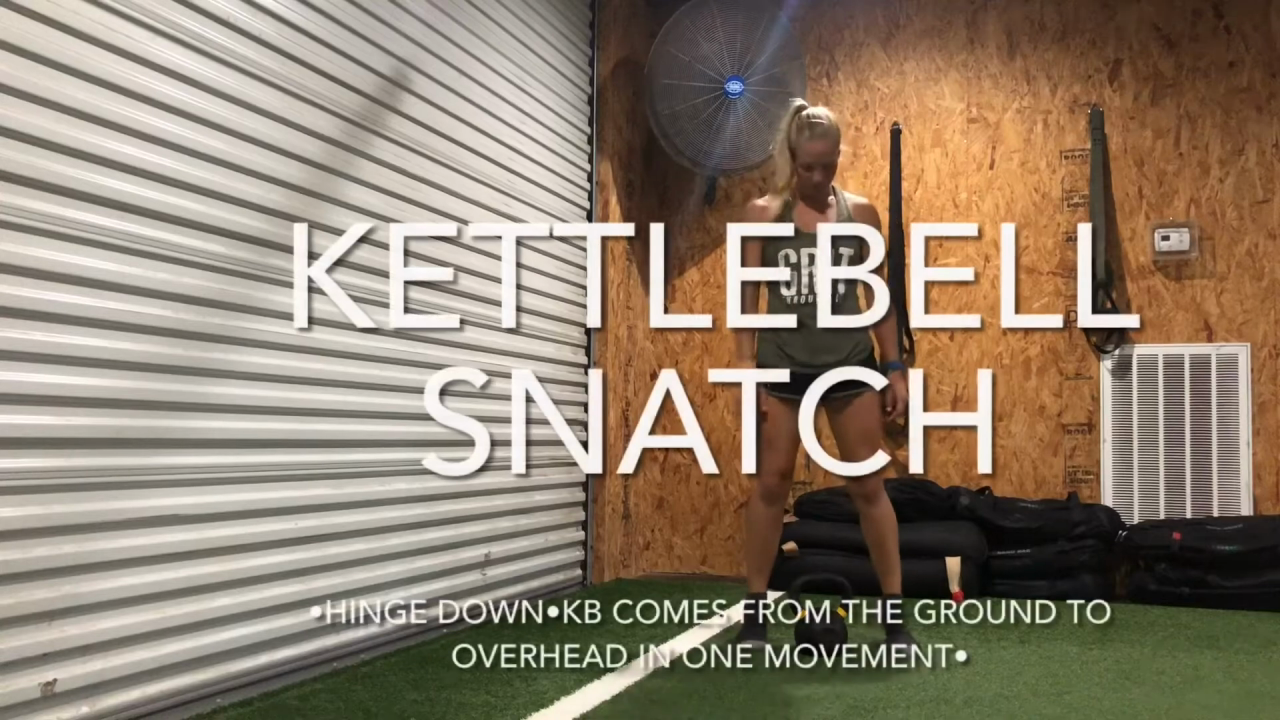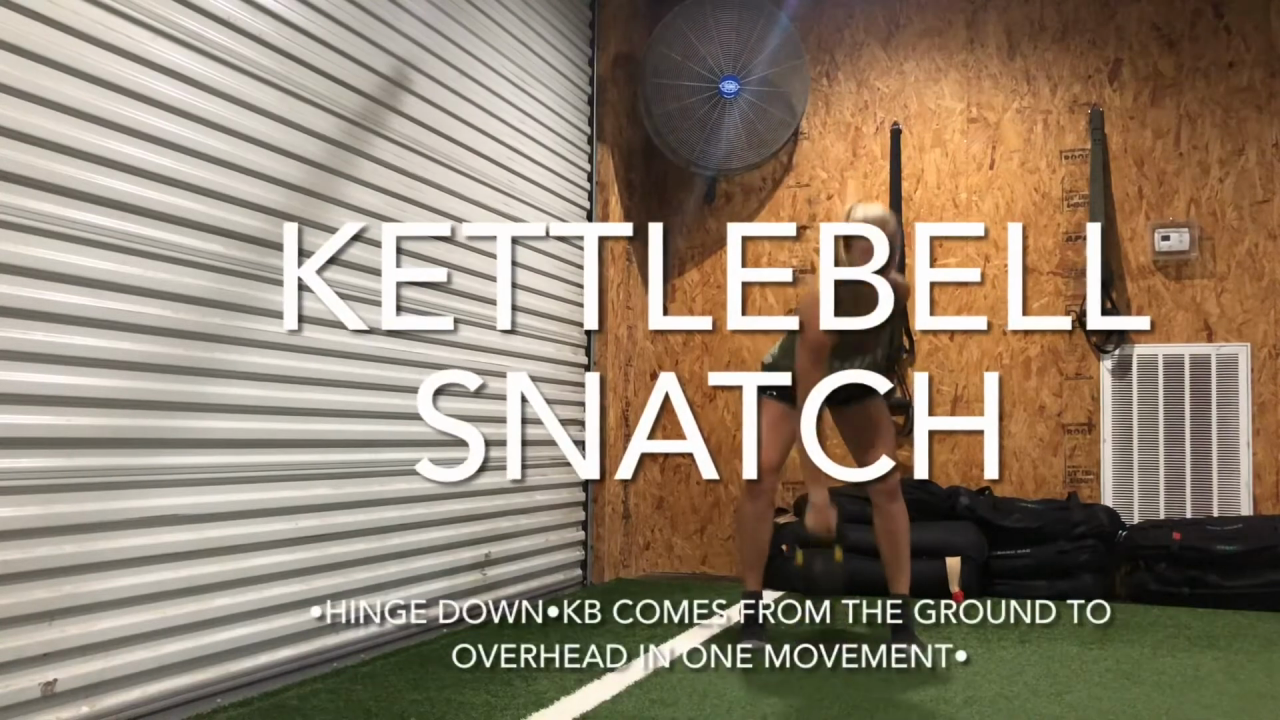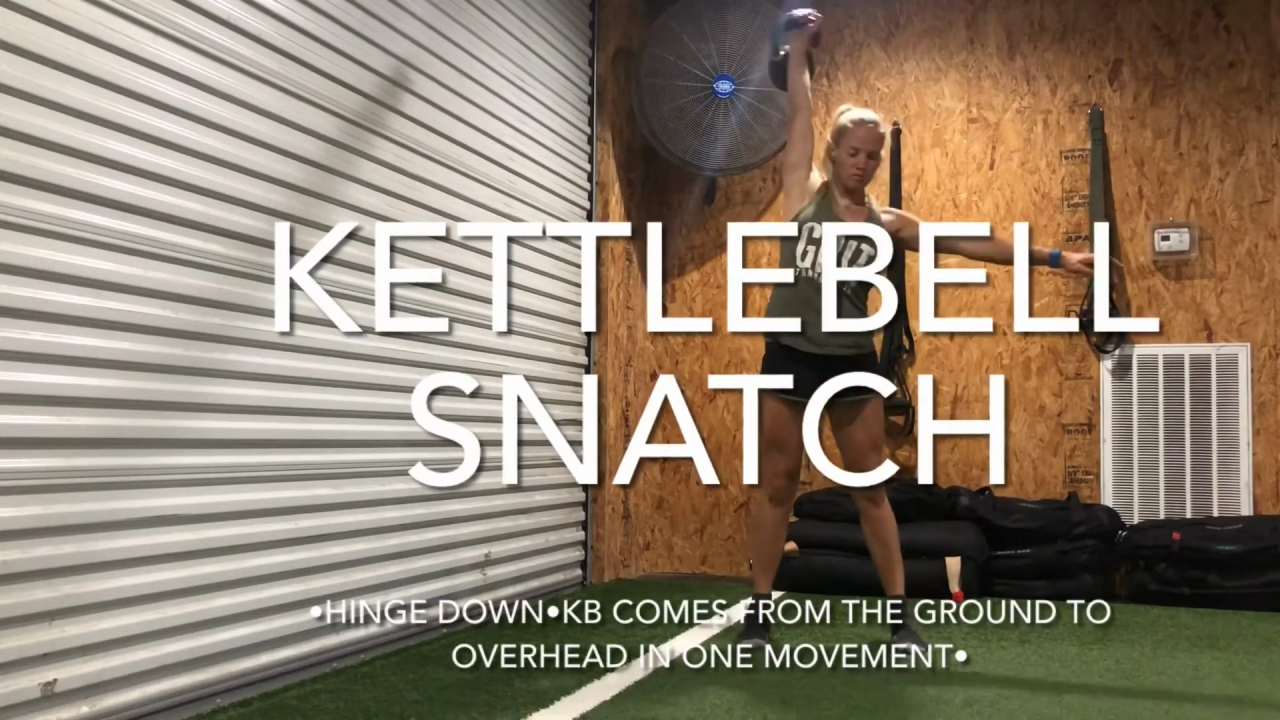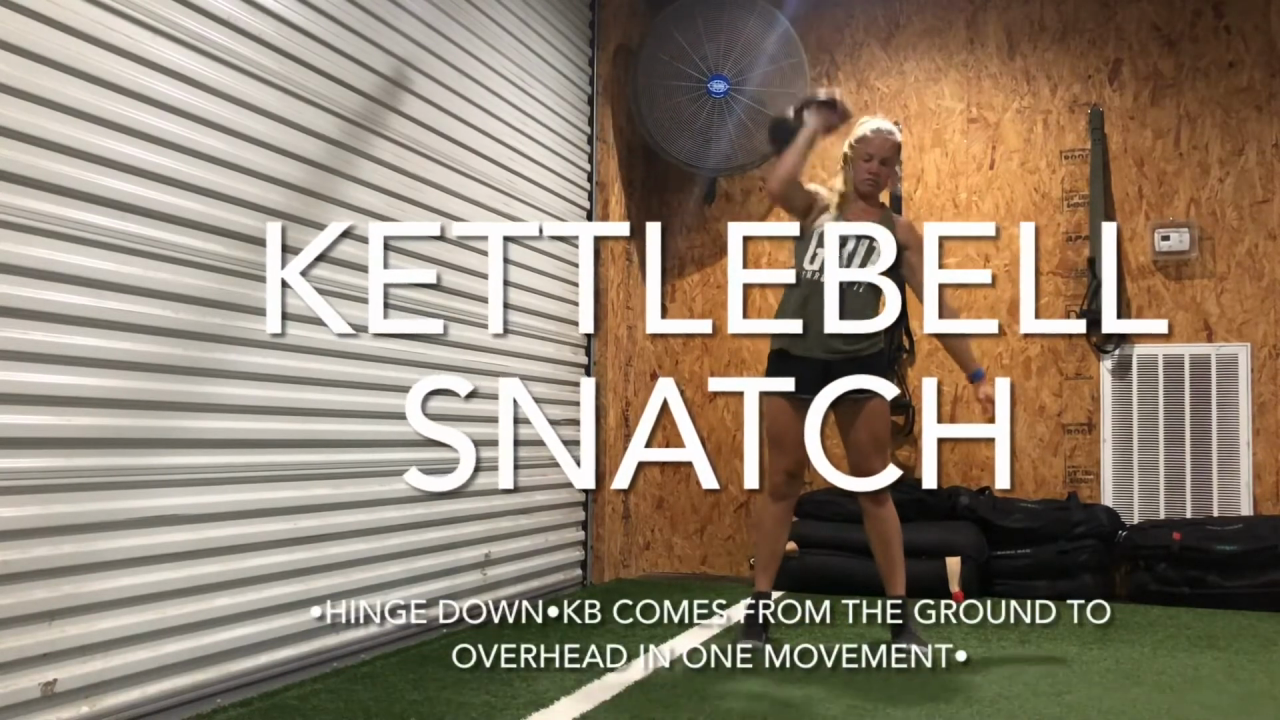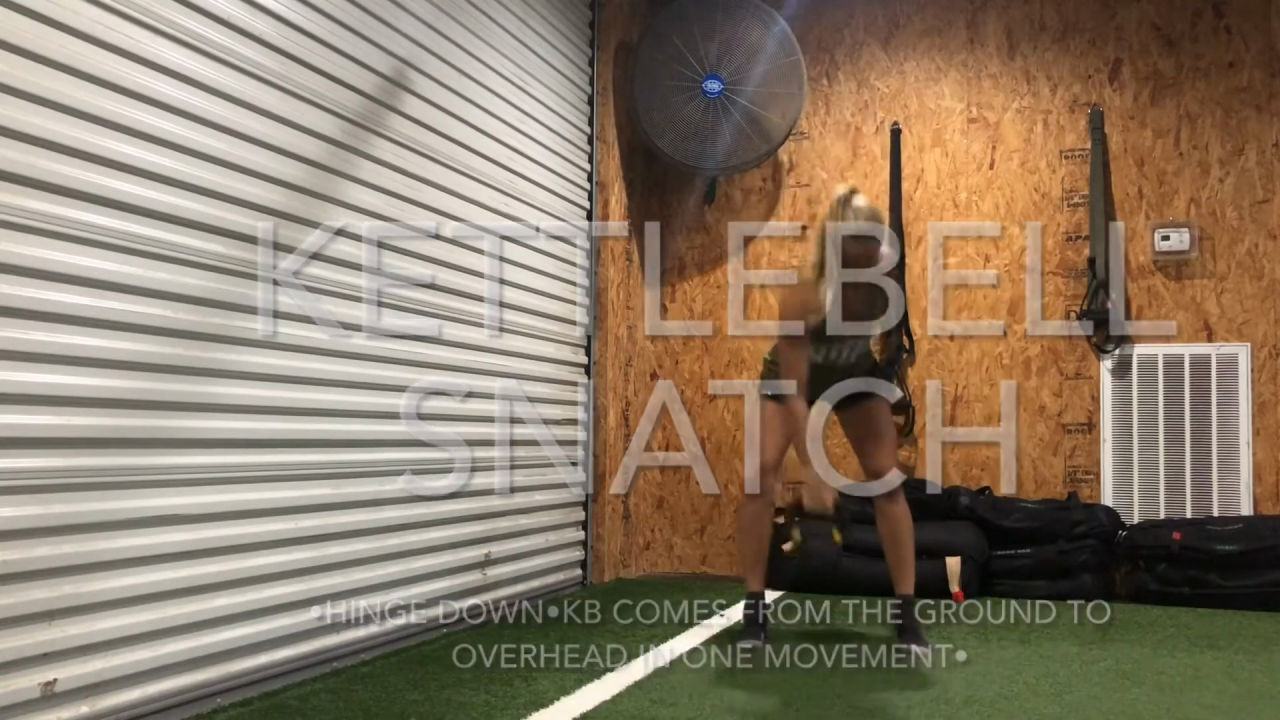
dt=1s
person 1, frame 1
left shoulder: (861, 212)
right shoulder: (763, 213)
left elbow: (879, 294)
right elbow: (746, 294)
left wrist: (894, 368)
right wrist: (745, 365)
left hip: (849, 363)
right hip: (782, 363)
left knee: (868, 485)
right knee: (771, 484)
left ankle: (894, 614)
right ankle: (755, 609)
person 1, frame 2
left shoulder: (899, 293)
right shoulder: (822, 301)
right elbow: (809, 408)
left wrist: (883, 377)
right wrist: (817, 495)
left hip: (854, 383)
right hip: (790, 380)
left knee: (886, 483)
right knee: (761, 472)
left ankle: (901, 613)
right ankle: (752, 610)
person 1, frame 3
left shoulder: (889, 223)
right shoulder: (804, 190)
left elbow: (969, 243)
right elbow: (800, 112)
left wrist: (1053, 257)
right wrist: (797, 47)
left hip: (853, 361)
right hip: (789, 355)
left knee: (870, 488)
right knee: (776, 484)
left ankle: (898, 611)
right ankle: (759, 607)
person 1, frame 4
left shoulder: (901, 230)
right shoulder: (816, 206)
left elbow: (937, 306)
right elbow: (776, 185)
left wrist: (977, 375)
right wrist: (811, 128)
left hip: (861, 360)
right hip: (794, 356)
left knee: (874, 486)
right knee: (781, 481)
left ankle: (899, 613)
right ankle: (759, 606)
person 1, frame 5
right shoulder: (802, 295)
right elbow: (794, 390)
left wrist: (885, 354)
right wrist: (813, 478)
left hip: (856, 374)
right hip: (792, 382)
left knee: (887, 477)
right knee: (758, 476)
left ankle: (906, 611)
right ankle: (754, 609)
